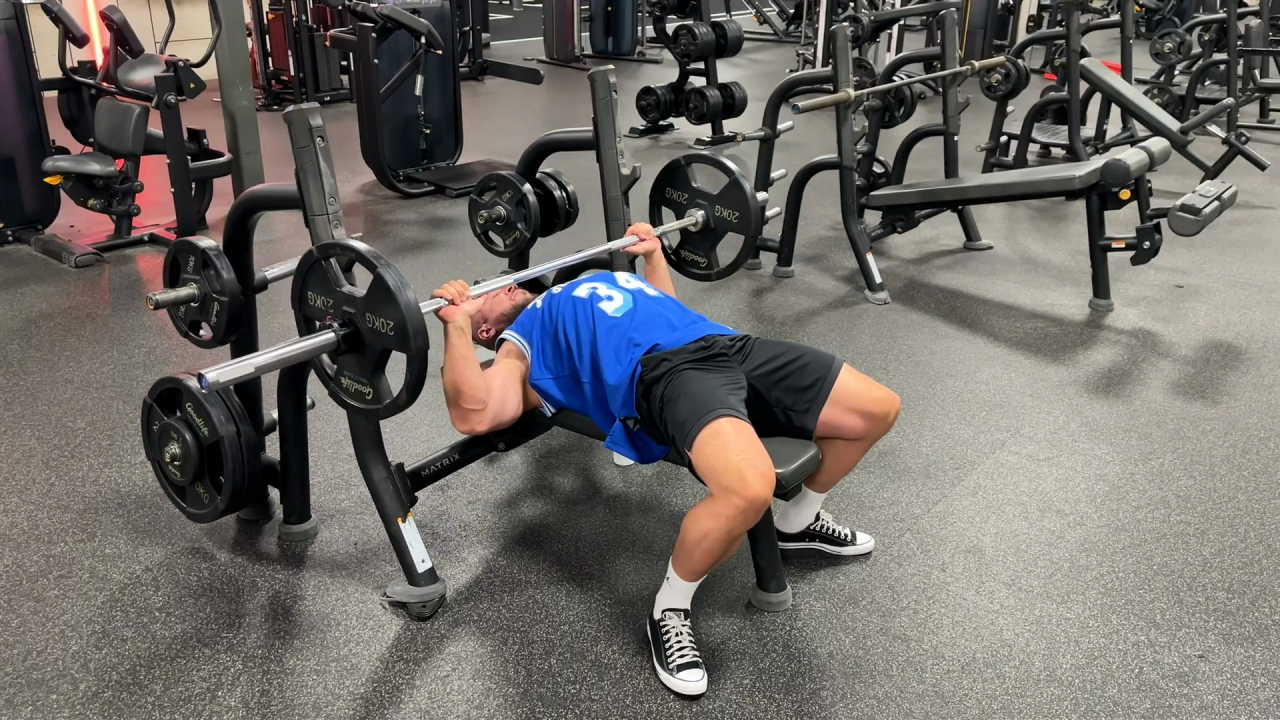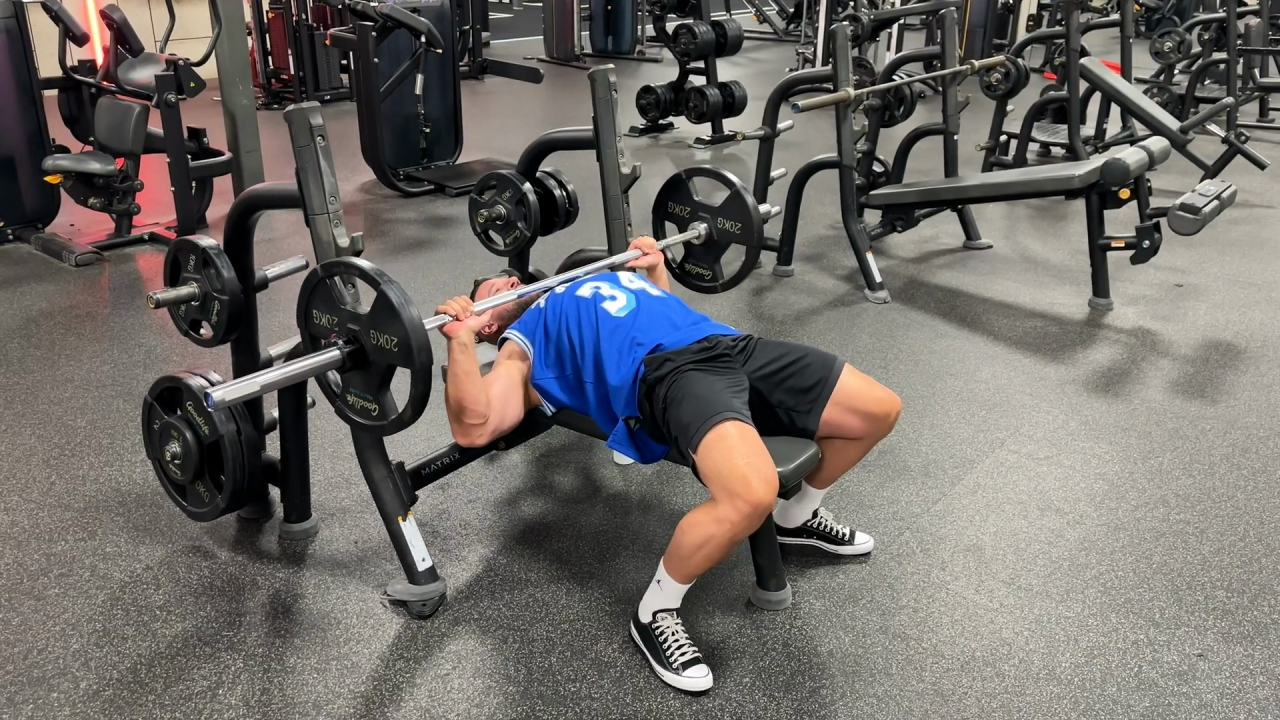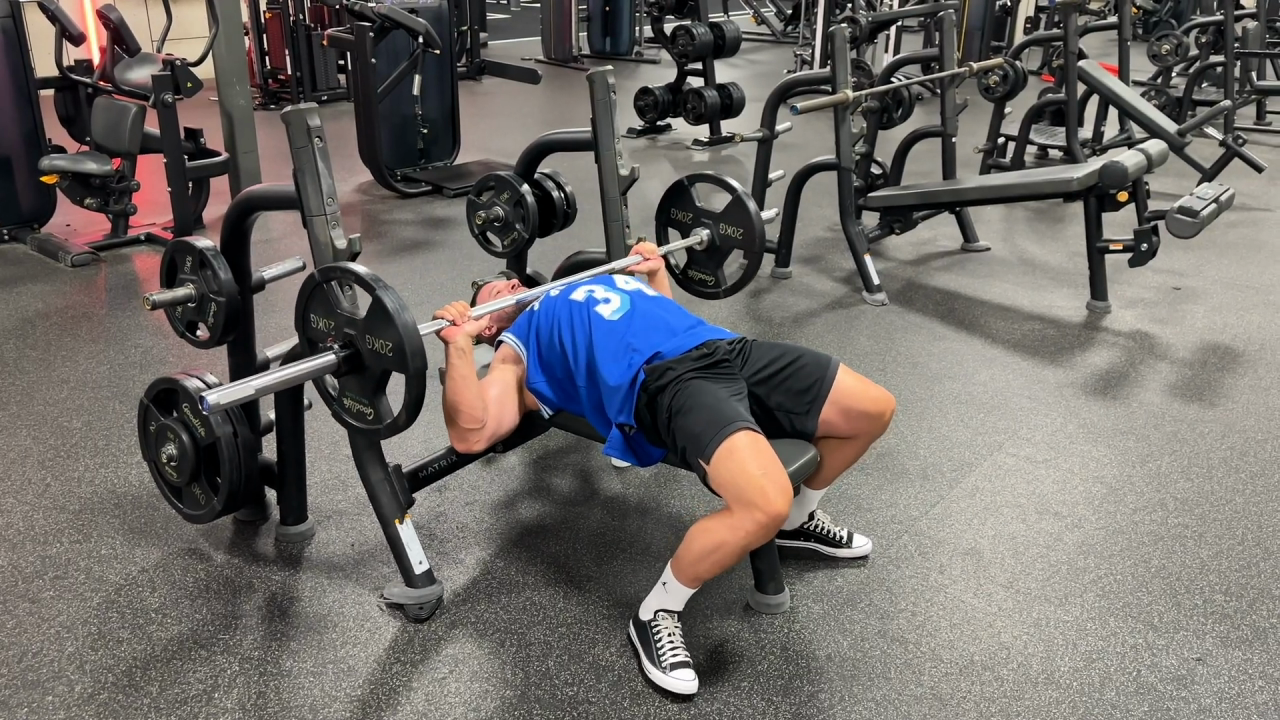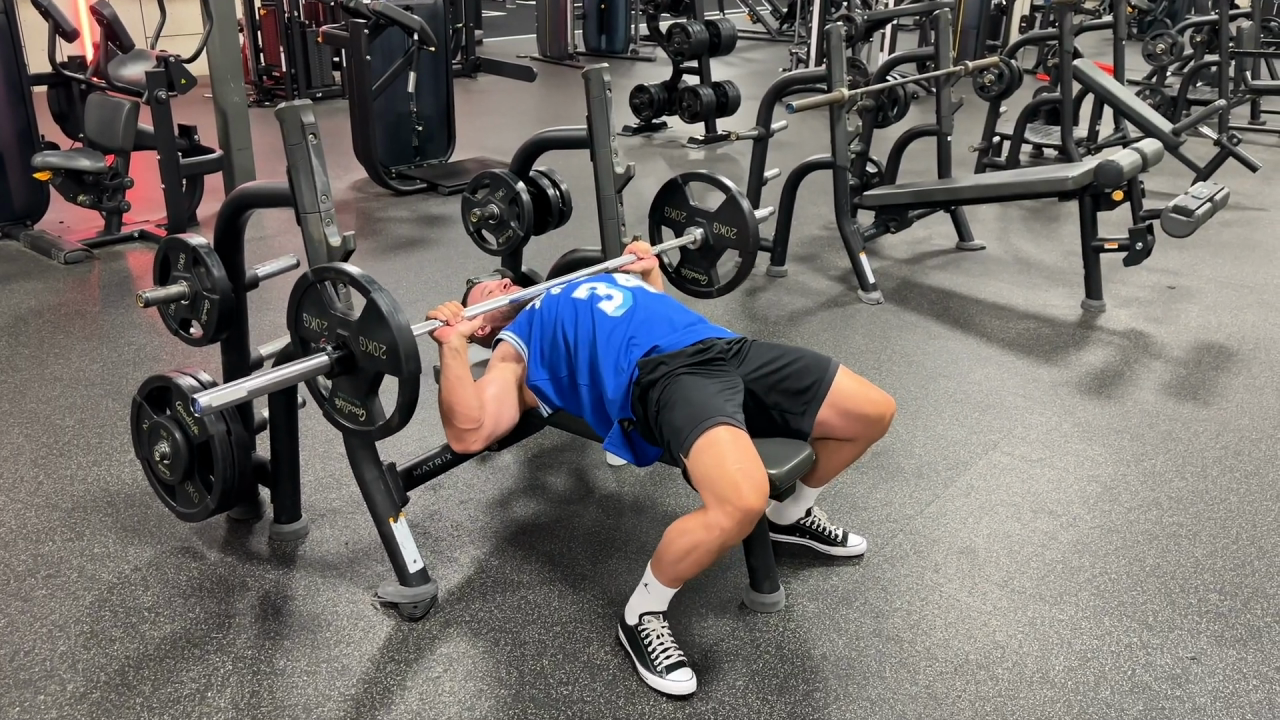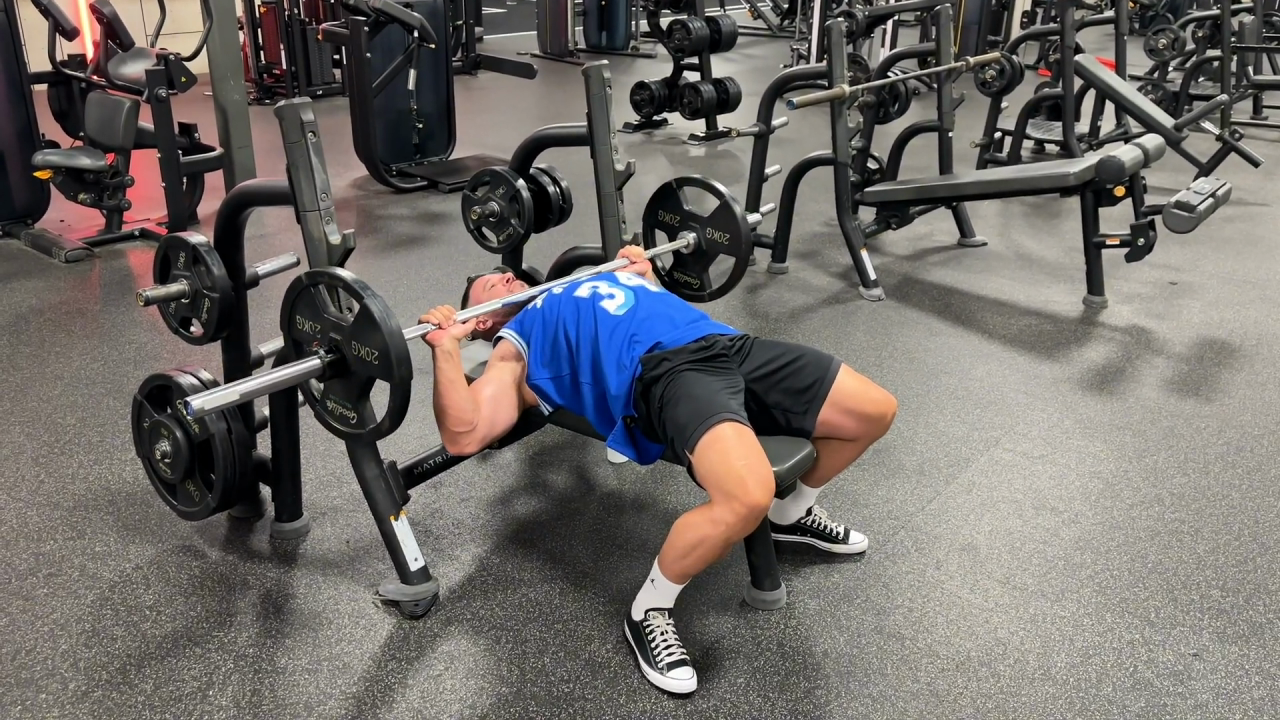
dt=1s
person 1, frame 1
left shoulder: (585, 290)
right shoulder: (518, 351)
right elbow: (473, 415)
left wrist: (652, 251)
right wrist: (456, 321)
right hip: (660, 372)
left knee: (878, 410)
right knee: (747, 489)
left ankle: (799, 520)
right ankle: (670, 608)
person 1, frame 2
left shoulder: (584, 295)
right shoulder: (520, 349)
right elbow: (474, 428)
left wrist: (655, 265)
right wrist: (460, 337)
left knee: (879, 410)
right knee: (750, 494)
left ankle: (796, 516)
right ankle: (656, 611)
person 1, frame 3
left shoulder: (601, 287)
right shoulder: (517, 350)
right elbow: (471, 433)
left wrist: (656, 272)
right wrist: (458, 340)
right hip: (661, 379)
left knee: (875, 410)
right knee: (765, 506)
left ankle: (798, 518)
right ankle: (658, 613)
person 1, frame 4
left shoulder: (587, 289)
right shoulder: (515, 350)
right elbow: (468, 434)
left wrist: (650, 270)
right wrist: (452, 341)
left knee: (874, 413)
right knee: (741, 503)
left ankle: (791, 515)
right ankle: (643, 612)
person 1, frame 5
left shoulder: (585, 289)
right shoulder: (514, 348)
right elbow: (464, 435)
left wrist: (644, 274)
right wrist: (446, 345)
left knee: (876, 412)
right knee: (747, 497)
left ankle: (791, 512)
right ankle: (650, 609)
